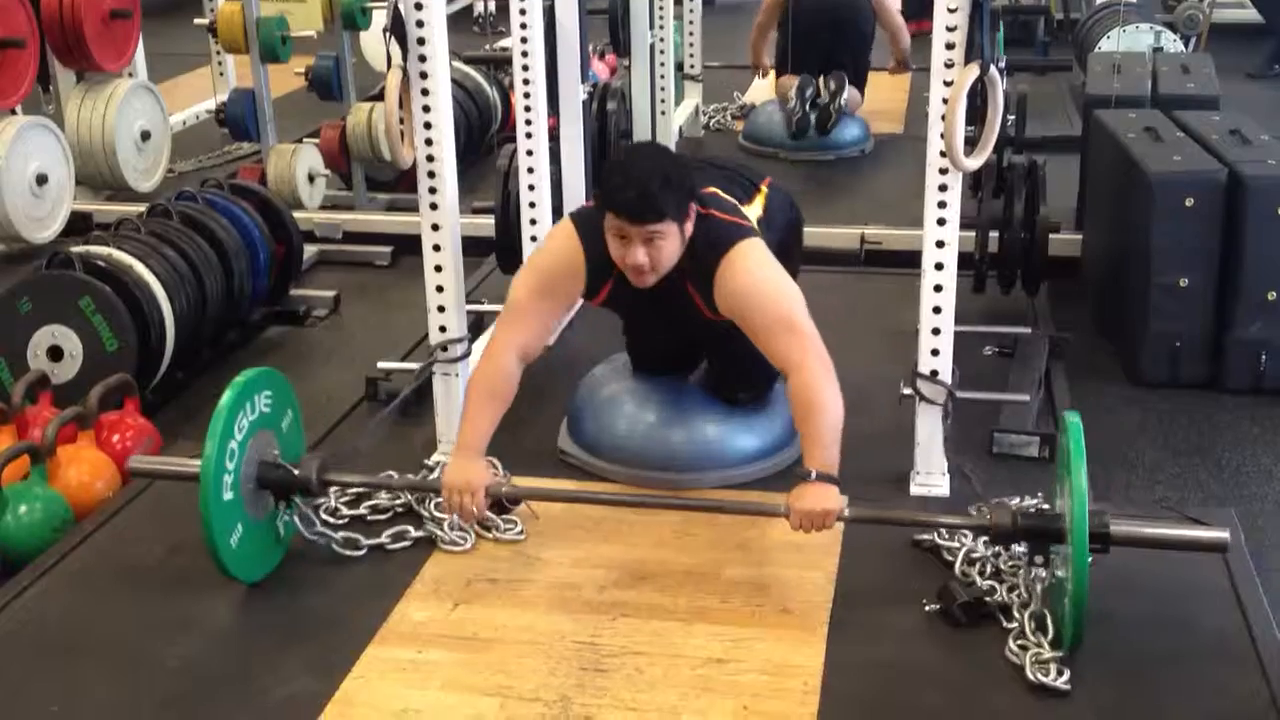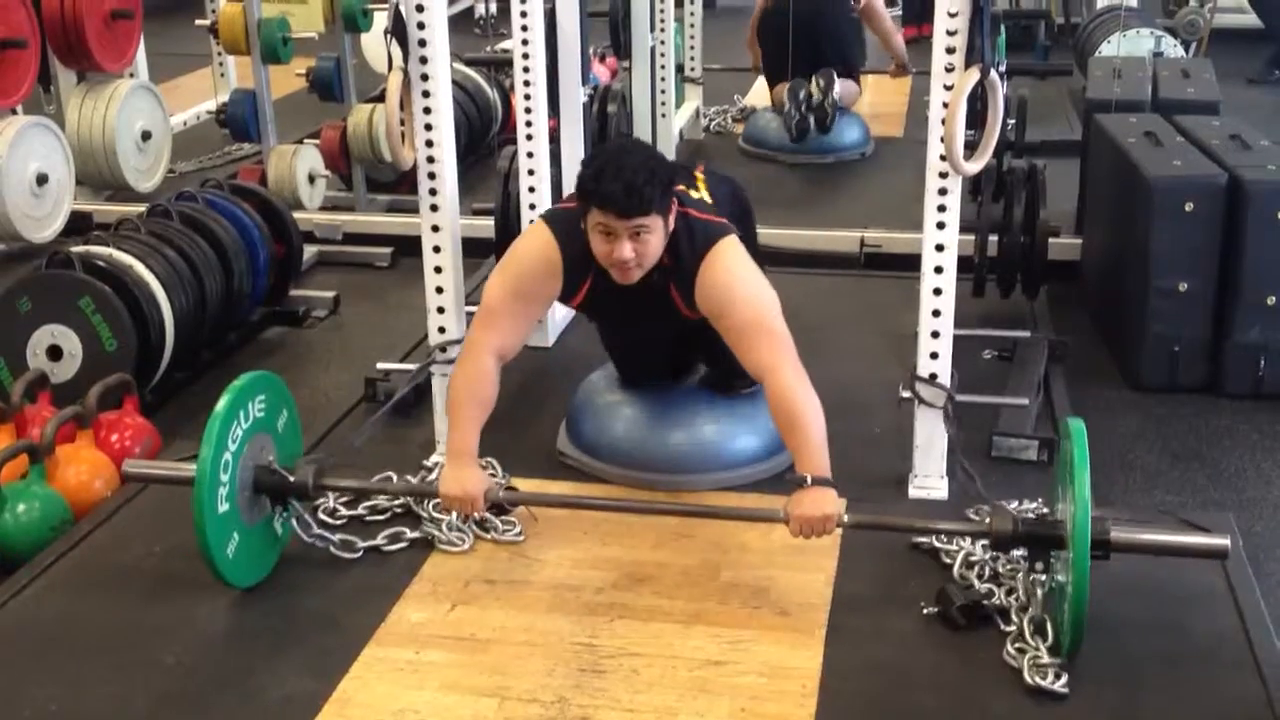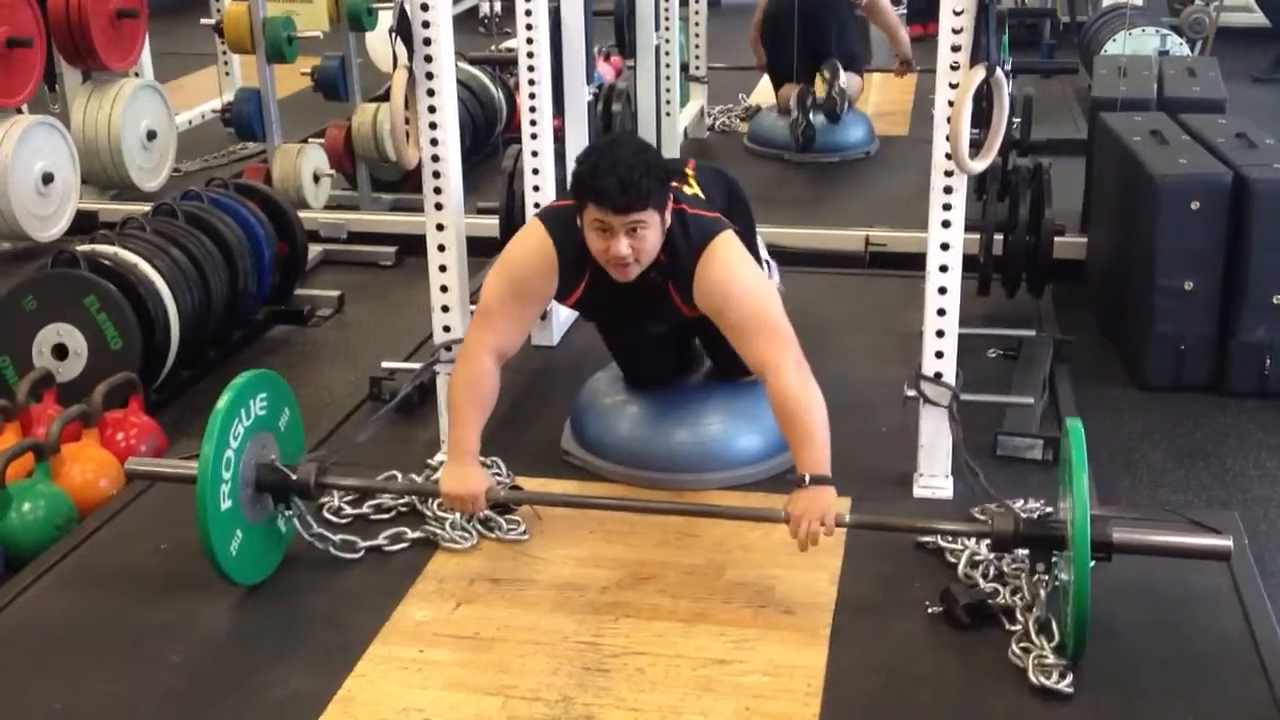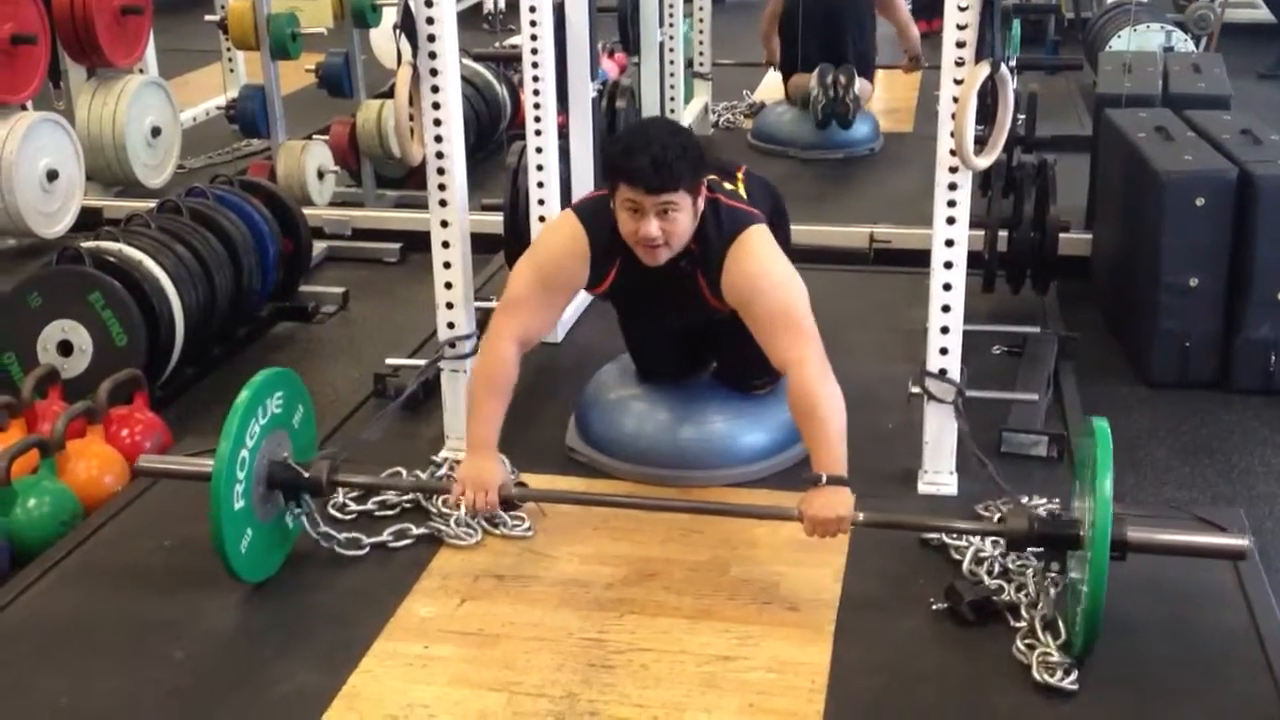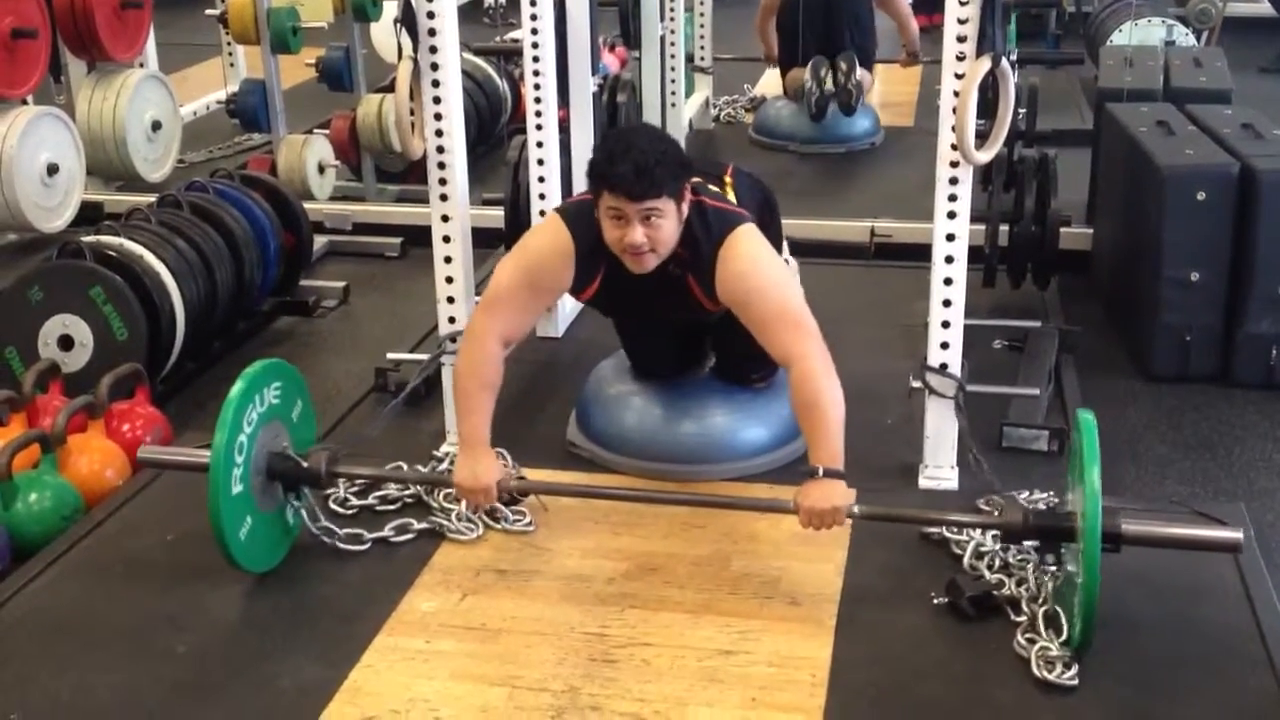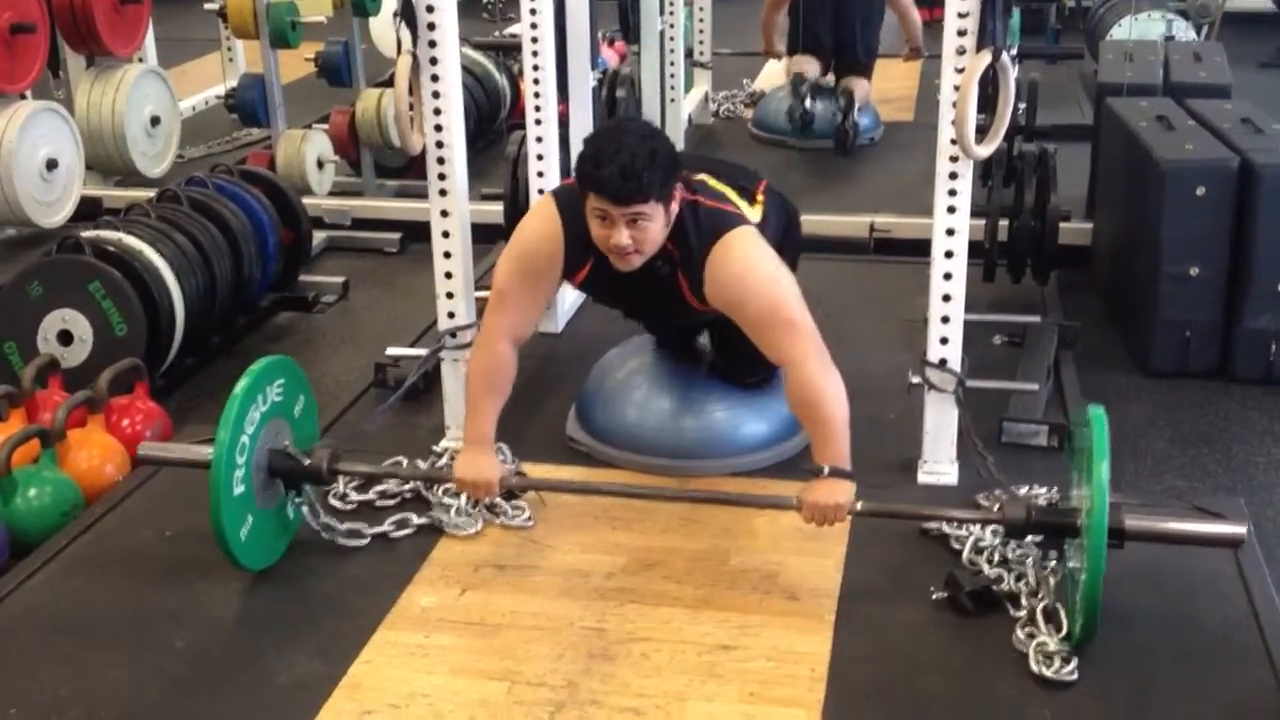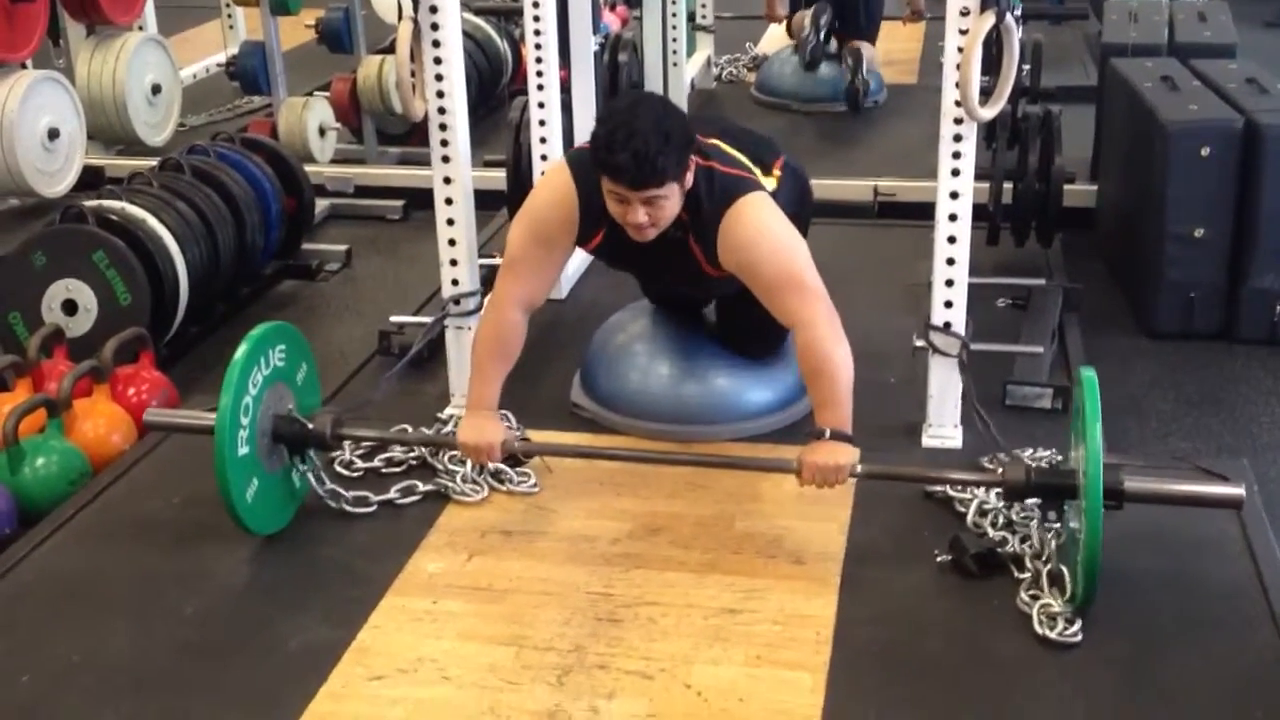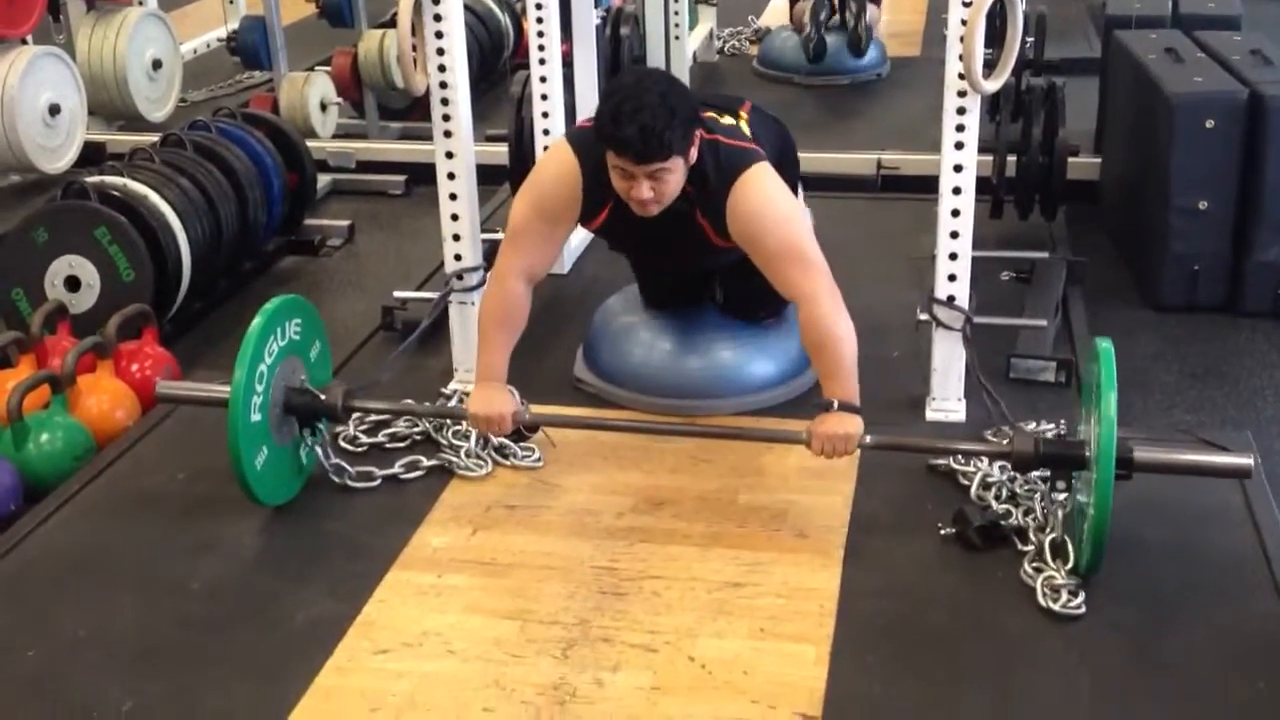
dt=0.4s
person 1, frame 1
left shoulder: (739, 260)
right shoulder: (576, 243)
left elbow: (809, 364)
right elbow: (509, 349)
left wrist: (819, 478)
right wrist: (468, 456)
left knee: (740, 390)
right knee: (655, 368)
right ankle: (695, 337)
person 1, frame 2
left shoulder: (715, 256)
right shoulder: (550, 244)
left elbow: (779, 368)
right elbow: (485, 349)
left wrist: (815, 483)
right wrist: (461, 461)
left knee: (735, 378)
right knee: (645, 378)
person 1, frame 3
left shoulder: (713, 253)
right shoulder: (545, 244)
left elbow: (783, 364)
right elbow: (483, 350)
left wrist: (814, 481)
right wrist: (462, 460)
left knee: (739, 366)
right knee: (651, 375)
left ankle: (761, 278)
right ankle: (681, 340)
person 1, frame 4
left shoulder: (745, 247)
right shoulder: (578, 234)
left elbow: (805, 362)
right elbow: (507, 338)
left wrist: (830, 481)
right wrist: (480, 453)
left knee: (751, 379)
right knee: (662, 373)
right ankle: (700, 347)
person 1, frame 5
left shoulder: (736, 248)
right shoulder: (563, 240)
left elbow: (807, 356)
right elbow: (486, 334)
left wrist: (827, 475)
right wrist: (474, 450)
left knee: (749, 373)
right knee: (657, 370)
right ankle: (698, 342)
person 1, frame 6
left shoulder: (730, 250)
right shoulder: (553, 225)
left elbow: (804, 357)
right elbow: (500, 335)
left wrist: (832, 474)
right wrist: (478, 446)
left knee: (745, 373)
person 1, frame 7
left shoulder: (743, 215)
right shoulder: (567, 189)
left elbow: (814, 319)
right elbow: (512, 302)
left wrist: (834, 435)
right wrist: (480, 410)
left knee: (753, 343)
person 1, frame 8
left shoulder: (746, 184)
right shoulder: (570, 165)
left elbow: (816, 293)
right elbow: (514, 274)
left wrist: (841, 407)
right wrist: (490, 382)
left knee: (755, 309)
right knee: (668, 303)
